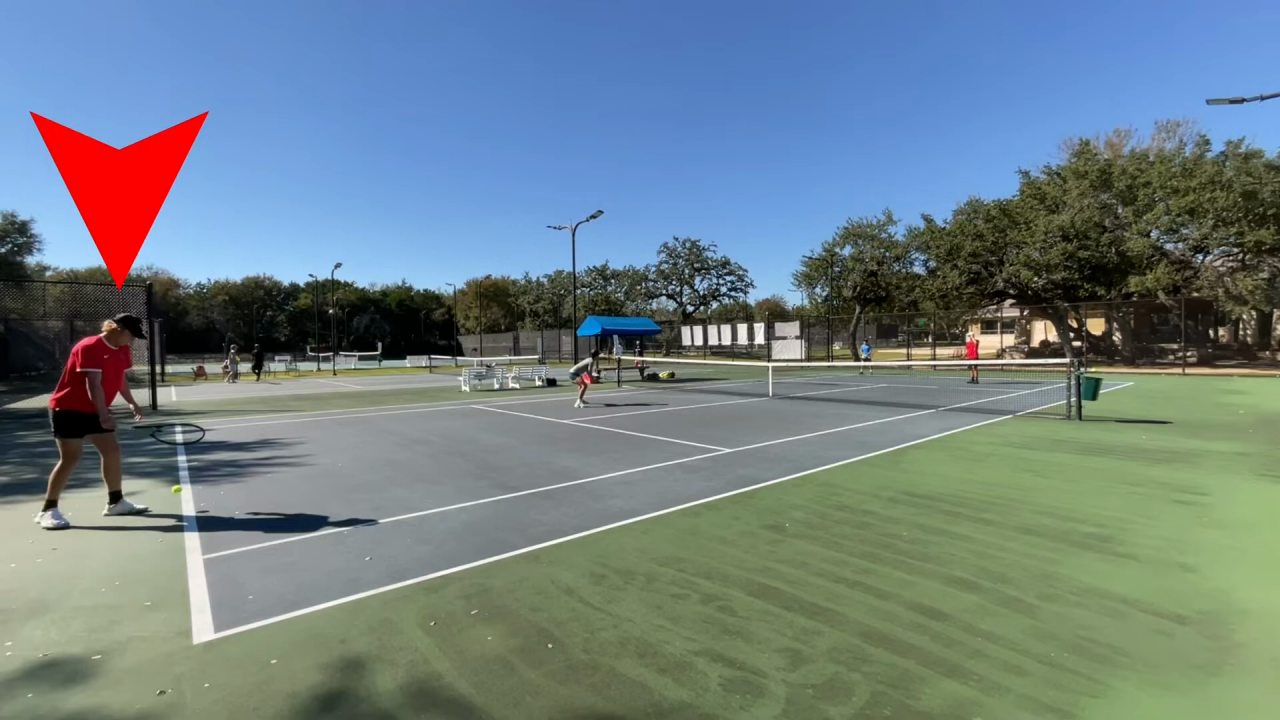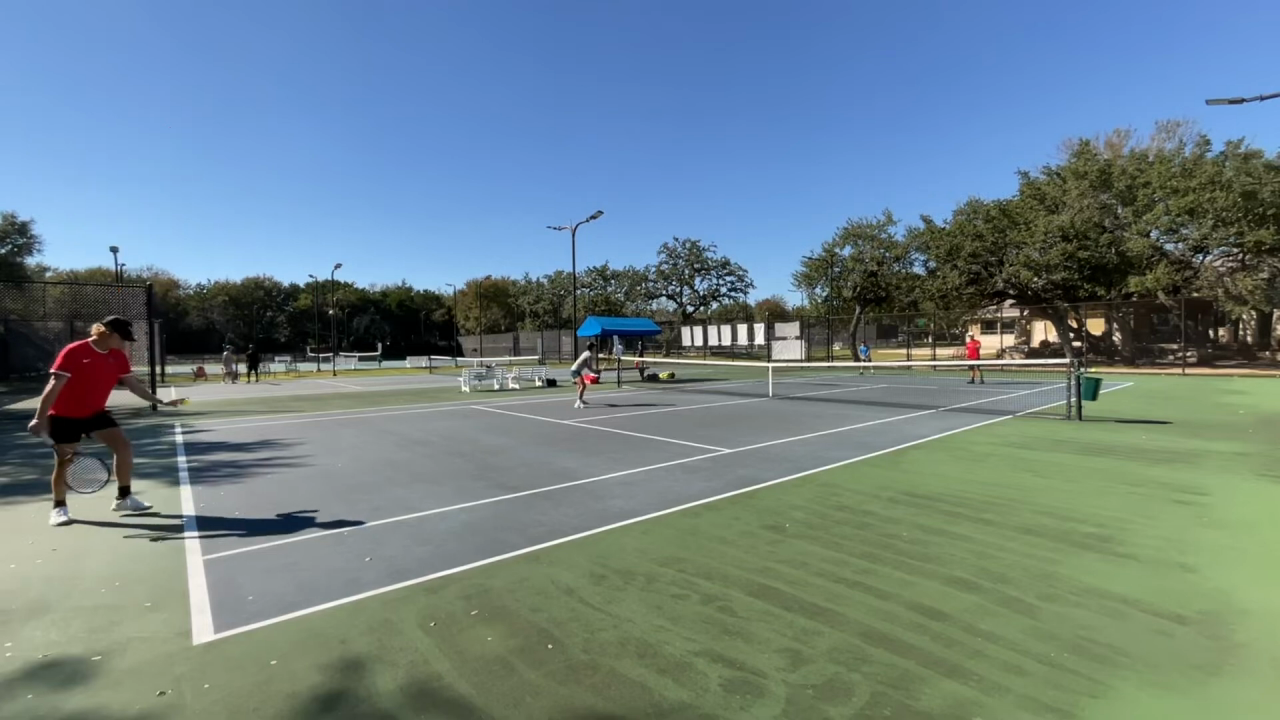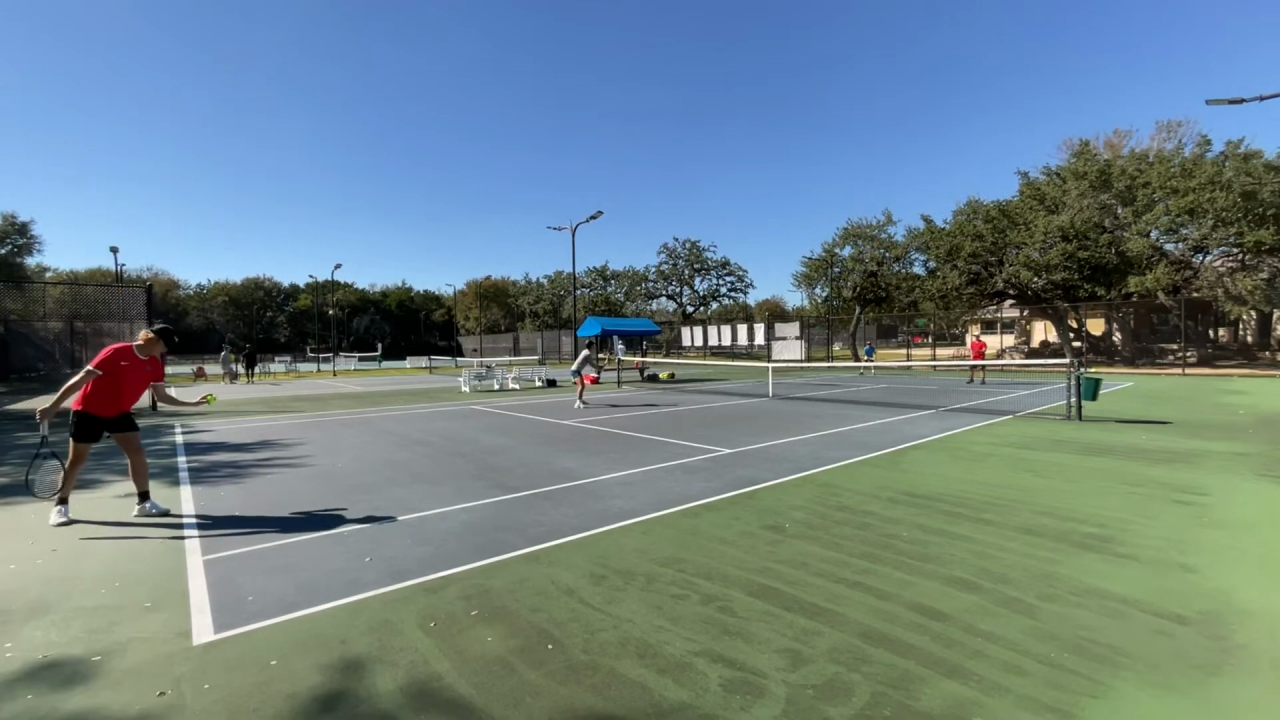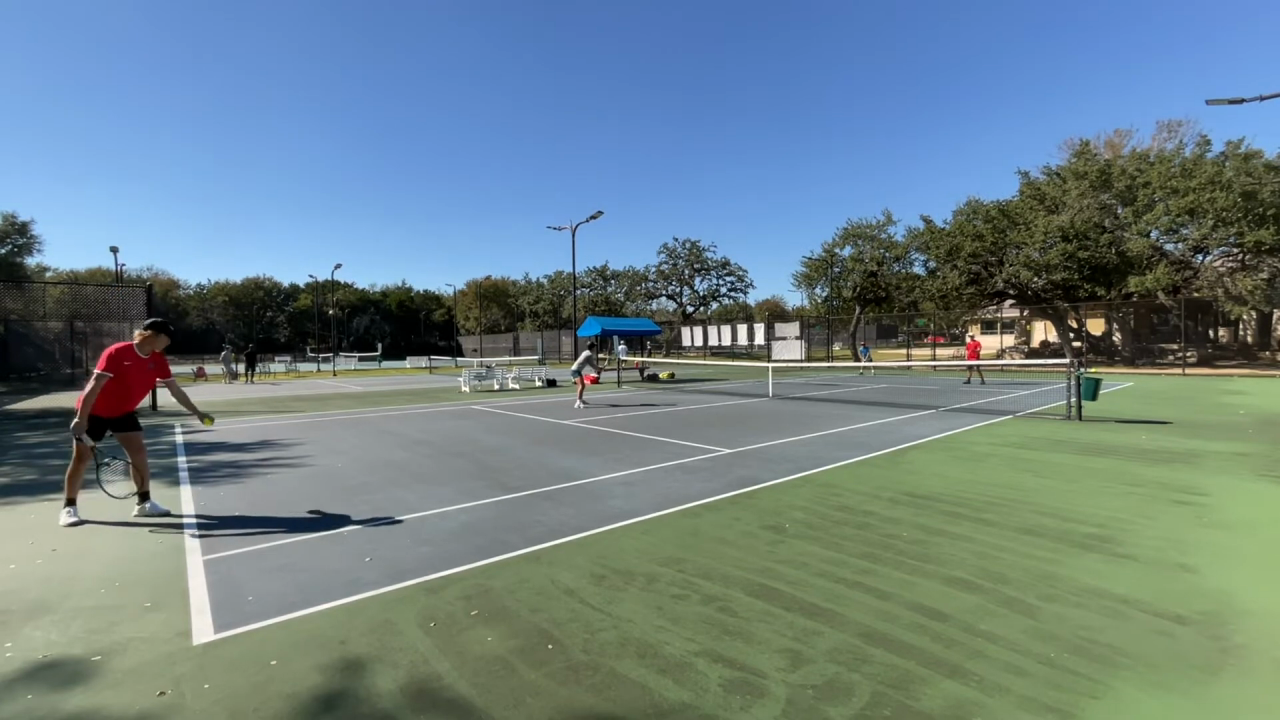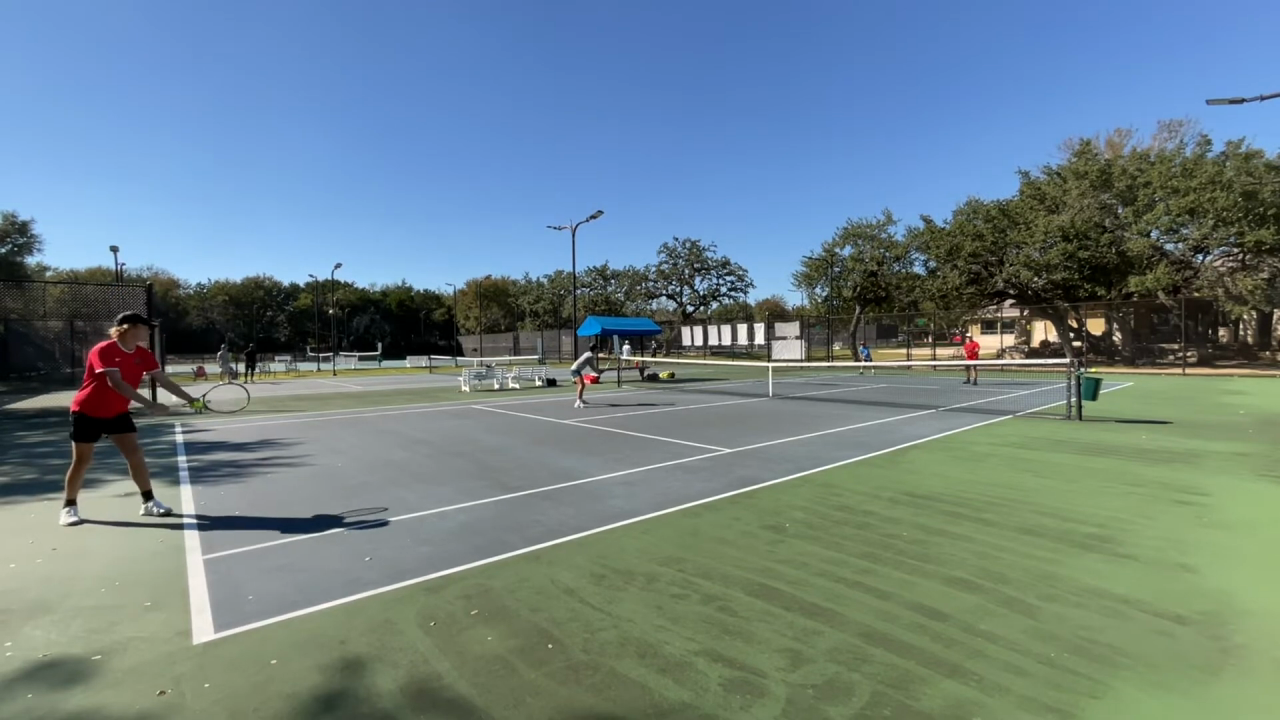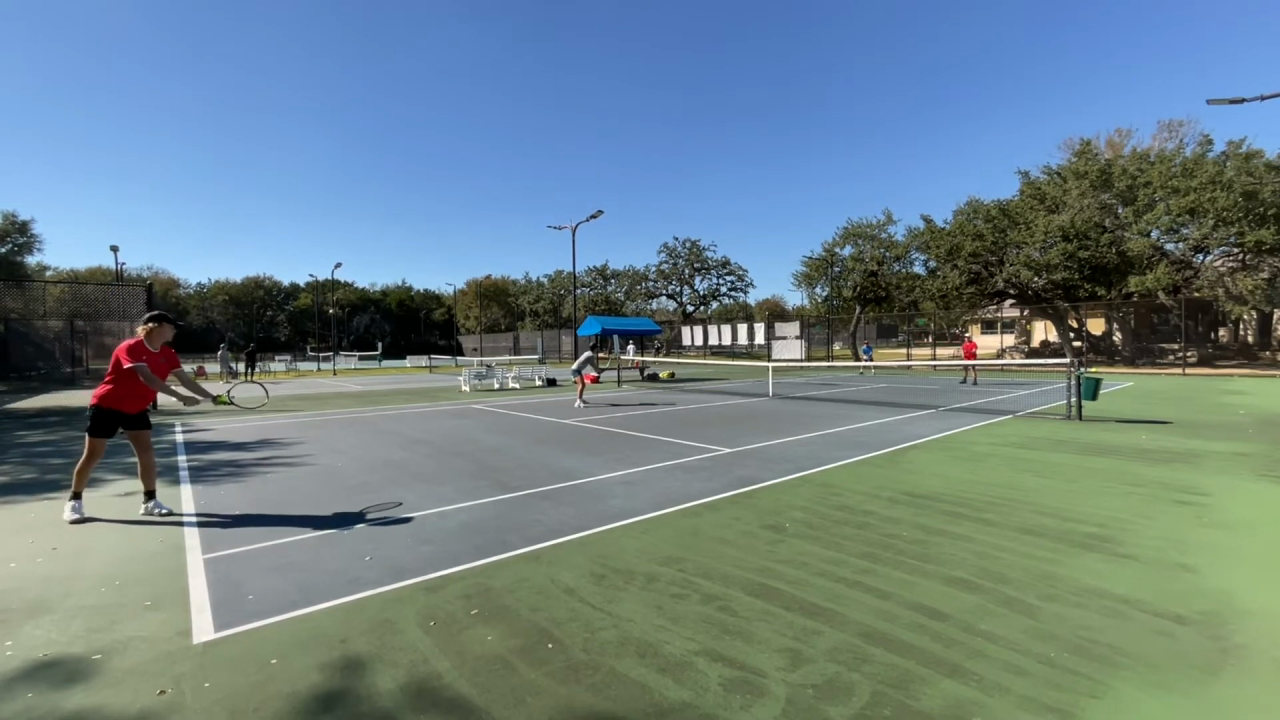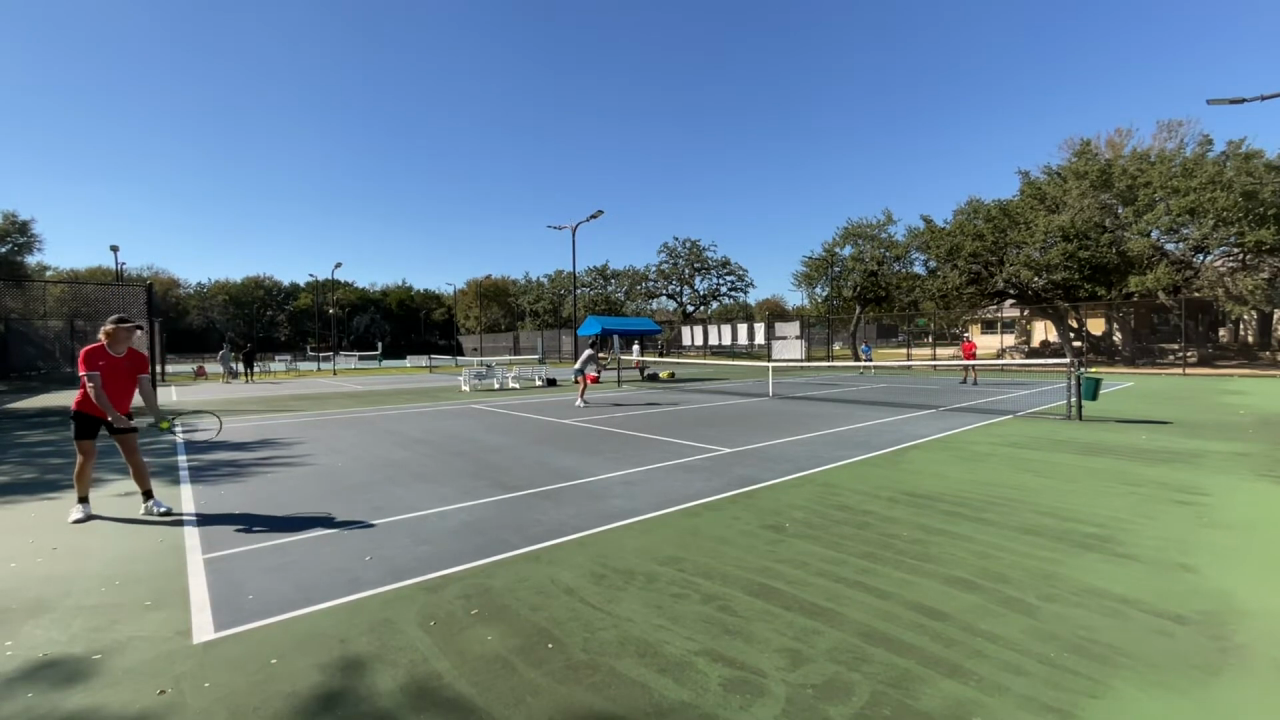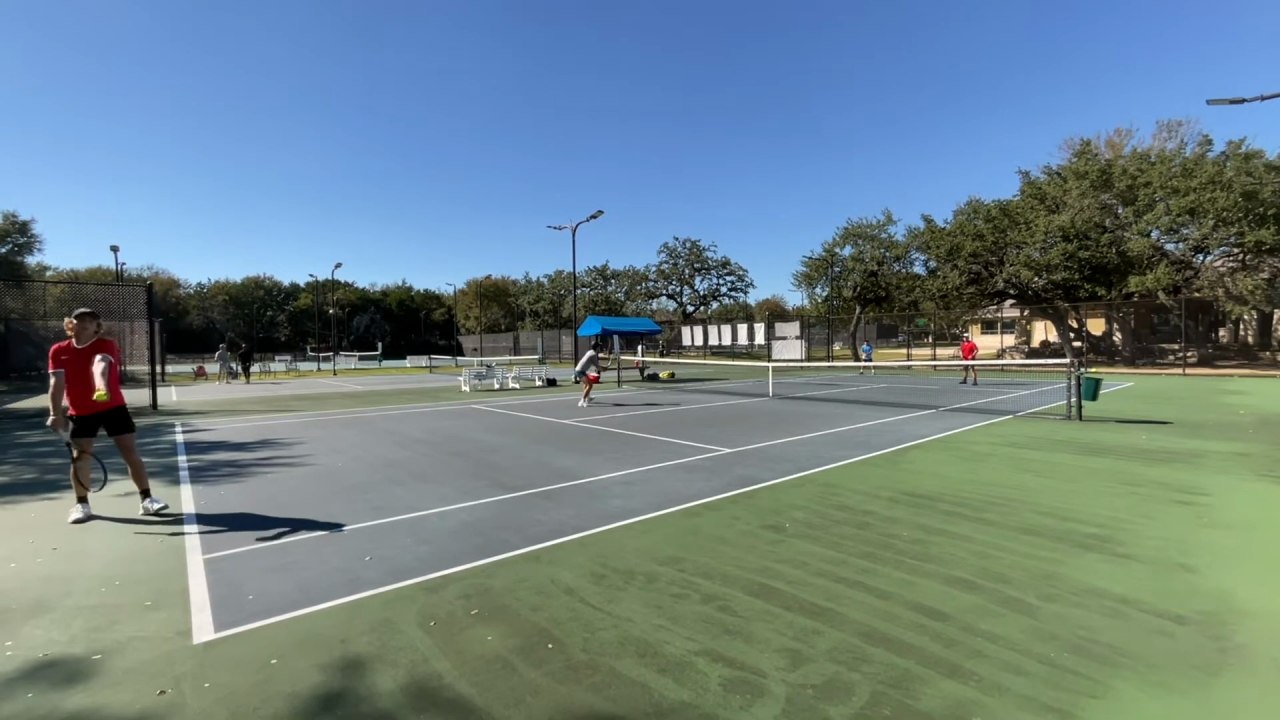
dt=0.5s
person 1, frame 1
left shoulder: (123, 351)
right shoulder: (90, 347)
left elbow: (120, 380)
right elbow: (94, 385)
left wrist: (132, 403)
right wrist: (104, 414)
left hip: (94, 411)
right hip: (68, 410)
left knee: (112, 451)
right knee: (71, 458)
left ankle: (116, 502)
right ankle: (48, 510)
person 1, frame 2
left shoulder: (117, 356)
right shoulder: (74, 352)
left elbow: (133, 385)
right elbow: (54, 386)
left wrist: (161, 401)
right wrist: (40, 418)
left hip: (94, 413)
right hip: (63, 415)
left knee: (124, 446)
right knee: (64, 462)
left ankle: (124, 498)
right ankle: (59, 507)
person 1, frame 3
left shoulder: (155, 364)
right shoulder: (115, 353)
left elbow: (161, 396)
right elbow: (81, 379)
left wrist: (191, 403)
right wrist: (53, 407)
left hip: (120, 413)
right hip: (89, 412)
left knee: (137, 452)
right knee: (77, 460)
left ankle: (144, 503)
right ankle: (60, 506)
person 1, frame 4
left shoulder: (158, 360)
right shoulder: (117, 353)
left elbow: (176, 391)
right elbow: (95, 385)
left wrist: (197, 413)
right wrist: (81, 418)
left hip: (123, 413)
right hip: (94, 412)
left knee: (139, 453)
right knee: (81, 459)
left ankle: (144, 503)
right ankle: (69, 507)
person 1, frame 5
left shoulder: (143, 355)
right shoulder: (103, 351)
left elbow: (163, 381)
right elbow: (115, 383)
left wrist: (190, 399)
right wrist: (147, 403)
left hip: (117, 413)
right hip: (87, 412)
left knee: (135, 454)
right knee: (82, 461)
left ankle: (149, 502)
right ankle: (69, 507)
person 1, frame 6
left shoulder: (168, 354)
right shoulder: (130, 348)
left elbow: (186, 380)
right elbow: (147, 378)
left wrist: (211, 397)
right wrist: (180, 397)
left hip: (136, 409)
right hip: (106, 406)
left knee: (147, 453)
right knee: (93, 455)
left ankle: (150, 501)
right ankle: (74, 501)
person 1, frame 7
left shoulder: (138, 358)
right shoulder: (90, 353)
left elbow: (146, 389)
right elbow: (94, 387)
left wrist: (158, 416)
right wrist: (112, 415)
left hip: (120, 414)
right hip: (87, 413)
left knee: (134, 455)
right knee: (86, 458)
left ankle: (149, 501)
right ankle: (82, 504)
person 1, frame 8
left shoulder: (105, 345)
right shoulder: (58, 351)
left elbow: (101, 365)
right elbow: (56, 384)
left wrist: (102, 388)
right wrist: (55, 413)
left hip: (113, 408)
right hip: (80, 413)
left knee: (131, 454)
right knee: (80, 458)
left ankle: (147, 500)
right ankle: (82, 504)
